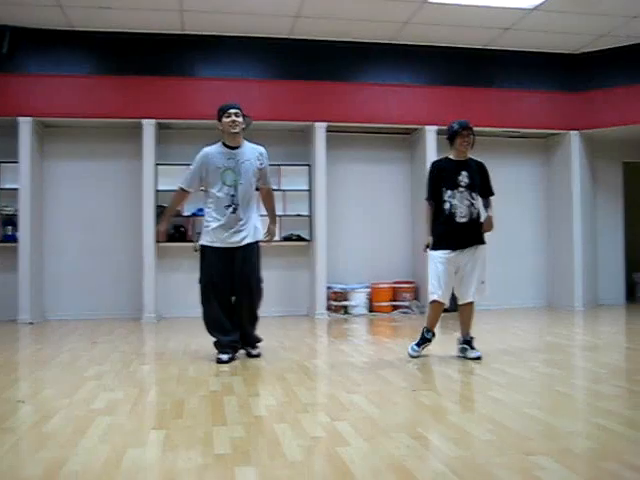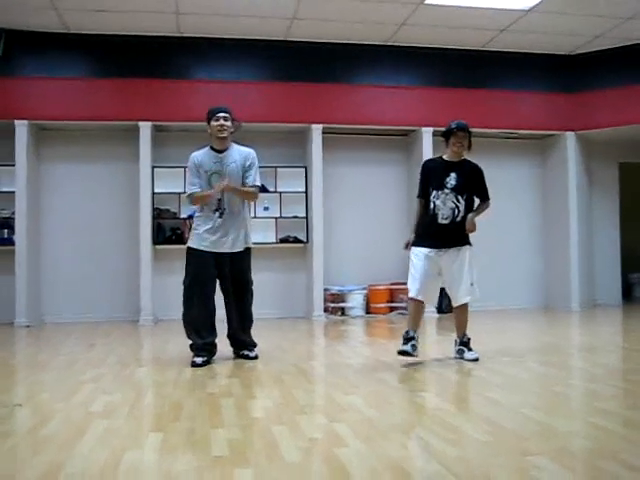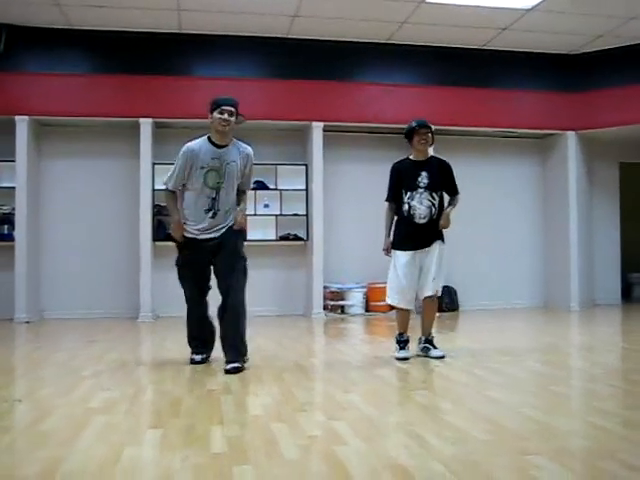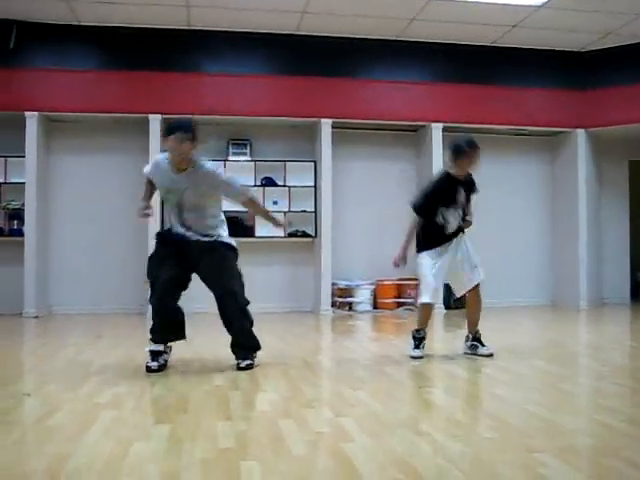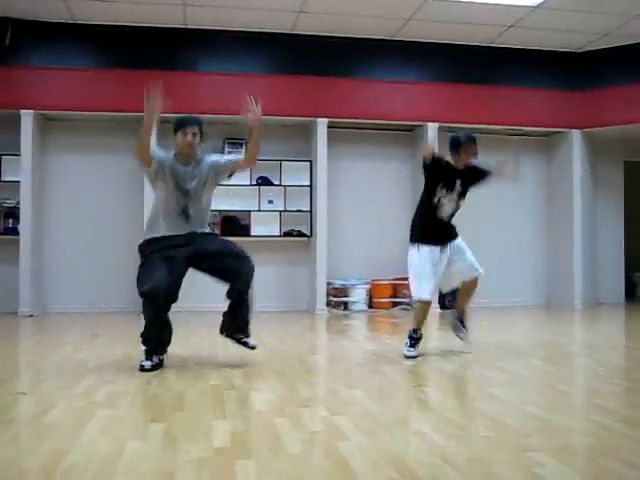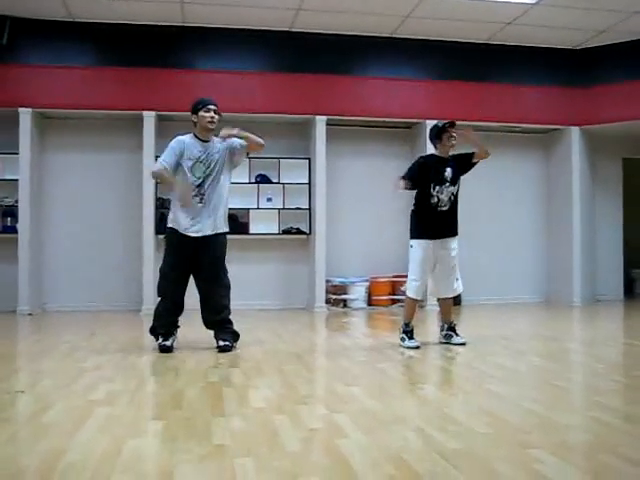
dt=0.7s
person 1, frame 1
left shoulder: (258, 153)
right shoulder: (207, 155)
left elbow: (265, 191)
right elbow: (184, 189)
left wrist: (272, 222)
right wrist: (165, 220)
left hip: (247, 236)
right hip: (215, 237)
left knee: (249, 289)
right knee: (216, 292)
left ankle: (248, 339)
right ankle: (226, 344)
person 1, frame 2
left shoulder: (247, 155)
right shoulder: (196, 159)
left elbow: (253, 192)
right elbow: (193, 197)
left wrist: (232, 188)
right wrist: (215, 191)
left hip: (237, 240)
right hip: (202, 241)
left knee: (240, 294)
right knee: (198, 295)
left ankle: (243, 344)
right ankle: (203, 348)
person 1, frame 3
left shoulder: (245, 153)
right shoulder: (191, 150)
right elbow: (172, 188)
left wrist: (241, 210)
right wrist: (175, 218)
left hip: (228, 232)
right hip: (193, 234)
left knee: (233, 291)
right knee: (195, 295)
left ankle: (235, 354)
right ankle: (200, 346)
person 1, frame 4
left shoulder: (209, 173)
right shoulder: (160, 164)
left elbow: (244, 197)
right elbow: (151, 178)
left wrist: (272, 219)
right wrist: (146, 201)
left hip: (212, 241)
right hip: (175, 239)
left knee: (230, 294)
right knee: (162, 287)
left ankle: (246, 351)
right ankle: (160, 346)
person 1, frame 5
left shoulder: (211, 165)
right shoulder: (160, 162)
left elbow: (248, 162)
right elbow: (142, 154)
left wrist: (254, 128)
right wrist: (150, 117)
left hip: (198, 237)
right hip: (162, 240)
left knee: (241, 266)
right knee: (155, 290)
left ankle: (236, 326)
right ankle: (154, 351)
person 1, frame 6
left shoulder: (227, 147)
right shoulder: (180, 144)
left elbow: (259, 145)
right elbow: (158, 171)
left wrist: (237, 133)
right wrist: (176, 185)
left hip: (213, 229)
right hip: (181, 228)
left knee: (215, 284)
right knee: (172, 283)
left ankle: (224, 332)
right ankle: (164, 332)
person 2, frame 1
left shoulder: (479, 167)
right shoulder: (439, 167)
left elbow: (486, 198)
right elbow: (431, 203)
left wrist: (489, 215)
right wrist: (430, 234)
left hip: (473, 240)
right hip: (444, 240)
left knee: (469, 294)
right knee: (438, 293)
left ankle: (465, 342)
right ankle: (427, 334)
person 2, frame 2
left shoulder: (473, 170)
right shoulder: (429, 166)
left elbow: (485, 201)
right elbow: (422, 201)
left wrist: (473, 215)
right wrist: (414, 232)
left hip: (458, 242)
right hip: (426, 240)
left knee: (461, 295)
right knee: (417, 291)
left ankle: (462, 343)
right ankle: (410, 339)
person 2, frame 3
left shoulder: (441, 166)
right shoulder: (399, 168)
left elbow: (454, 195)
right elbow: (391, 205)
left wrist: (447, 212)
right wrist: (387, 236)
left hip: (432, 239)
right hip: (404, 240)
left knee: (430, 292)
right knee: (402, 294)
left ankle: (426, 341)
right ankle: (402, 341)
person 2, frame 4
left shoulder: (467, 178)
right shoulder: (439, 184)
right elbow: (418, 215)
left wrist: (468, 216)
right wrist: (404, 250)
left hip: (455, 240)
right hip: (431, 244)
left knee: (473, 286)
right knee: (429, 296)
left ankle: (473, 340)
right ankle: (418, 338)
person 2, frame 5
left shoulder: (470, 172)
right shoulder: (439, 168)
left elbow: (491, 171)
right elbow: (427, 155)
right wrist: (430, 153)
left hip: (449, 237)
right hip: (424, 239)
left knee: (472, 275)
right knee: (425, 293)
left ankle: (459, 317)
right ankle: (414, 337)
person 2, frame 6
left shoulder: (457, 162)
right shoulder: (425, 162)
left elbow: (484, 154)
right elbow: (405, 183)
left wrist: (471, 138)
right wrist: (403, 184)
left hip: (448, 234)
right hip: (423, 235)
left knee: (448, 284)
right knee: (416, 284)
left ankle: (447, 329)
right ankle: (406, 331)
